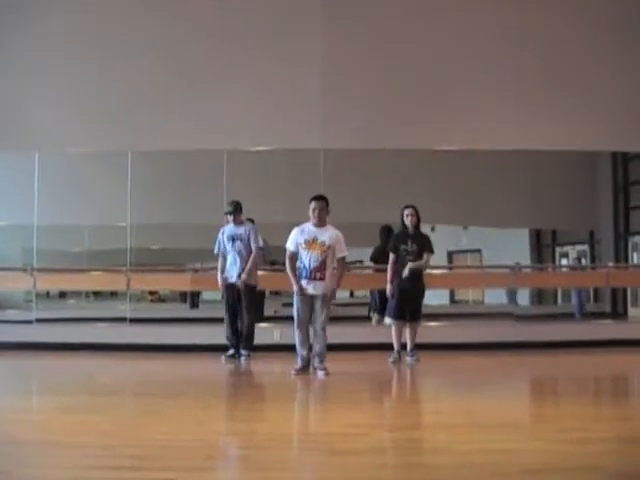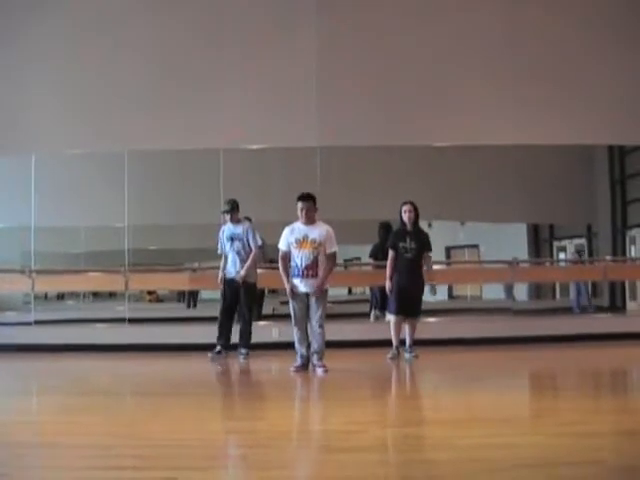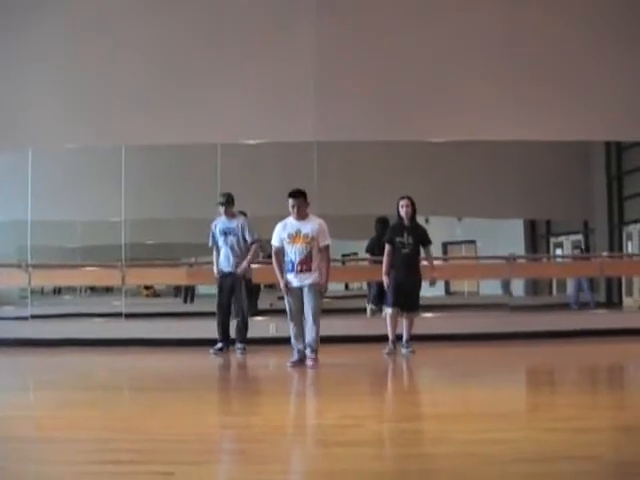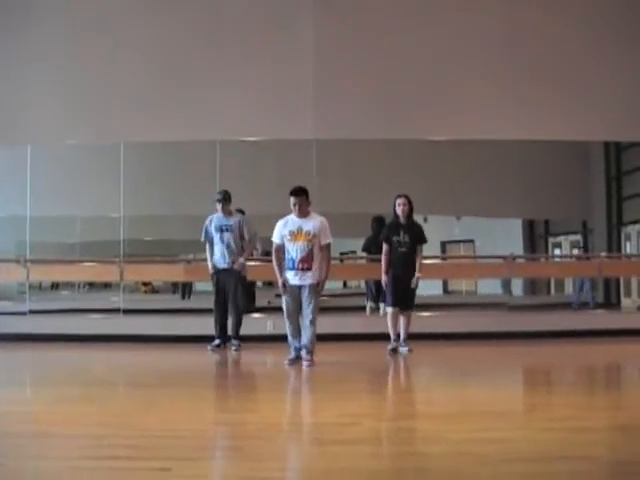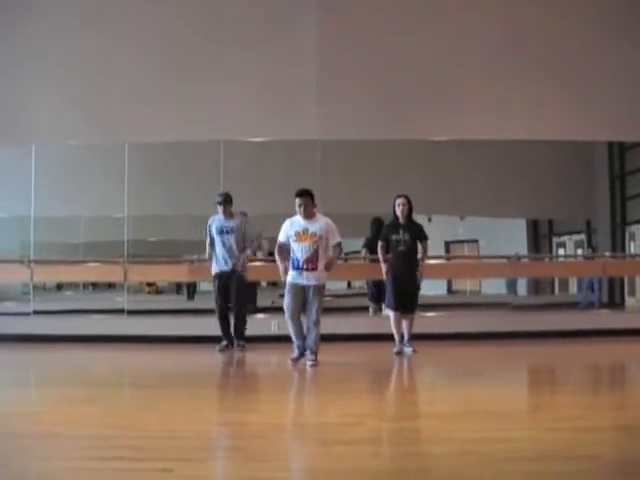
dt=0.3s
person 1, frame 1
left shoulder: (335, 235)
right shoulder: (298, 232)
left elbow: (341, 264)
right elbow: (290, 259)
left wrist: (334, 288)
right wrist: (295, 283)
left hip: (323, 289)
right hip: (302, 288)
left knee: (320, 326)
right knee: (300, 326)
left ankle: (319, 362)
right ankle: (303, 361)
person 1, frame 2
left shoulder: (325, 231)
right shoulder: (289, 231)
left elbow: (331, 259)
right elbow: (283, 258)
left wrist: (321, 282)
right wrist: (287, 283)
left hip: (317, 286)
right hip: (296, 286)
left knee: (317, 323)
right knee: (298, 324)
left ankle: (317, 359)
right ankle: (302, 359)
person 1, frame 3
left shoulder: (318, 225)
right shoulder: (282, 227)
left elbow: (325, 253)
right elbow: (276, 254)
left wrist: (325, 279)
right wrist: (281, 279)
left hip: (312, 280)
right hip: (291, 281)
left knee: (312, 317)
right knee: (294, 320)
left ankle: (311, 352)
right ankle: (298, 354)
person 1, frame 4
left shoulder: (320, 223)
right shoulder: (283, 224)
left elbow: (326, 251)
right elbow: (277, 252)
left wrist: (324, 277)
right wrist: (279, 277)
left hip: (311, 279)
right hip: (289, 279)
left knee: (309, 317)
right knee: (291, 317)
left ankle: (307, 352)
right ankle: (295, 351)
person 1, frame 5
left shoulder: (326, 224)
right shoulder: (289, 224)
left elbow: (337, 246)
right elbow: (279, 247)
left wrist: (332, 259)
right wrist: (281, 264)
left hip: (316, 279)
right hip: (294, 278)
left knee: (313, 318)
right knee: (291, 313)
left ankle: (311, 352)
right ankle: (299, 348)
person 2, frame 1
left shoulder: (249, 229)
right shoulder: (224, 231)
left elbow: (255, 253)
right elbow: (222, 255)
left wrist: (245, 274)
right wrist: (220, 275)
left hip: (247, 279)
right hip: (229, 279)
left knee: (246, 316)
right knee: (230, 315)
left ankle: (245, 349)
right ankle: (234, 348)
person 2, frame 2
left shoulder: (247, 227)
right shoulder: (224, 230)
left elbow: (255, 251)
right elbow: (224, 254)
left wrist: (244, 271)
right wrist: (221, 271)
left hip: (246, 277)
right hip: (229, 276)
left knee: (245, 313)
right knee: (225, 311)
left ankle: (244, 347)
right ankle: (222, 345)
person 2, frame 3
left shoulder: (242, 221)
right shoulder: (216, 224)
left elbow: (254, 244)
right elbow: (215, 247)
left wrist: (245, 264)
right wrist: (215, 266)
left hip: (239, 270)
right hip: (223, 271)
left knee: (241, 307)
right knee: (222, 307)
left ankle: (241, 341)
right ankle: (223, 341)
person 2, frame 4
left shoulder: (238, 220)
right shoulder: (211, 220)
left elbow: (247, 242)
right elbow: (208, 243)
left wrist: (242, 259)
right wrist: (209, 262)
left hip: (234, 267)
right hip: (217, 267)
left knee: (235, 303)
right knee: (219, 304)
left ankle: (235, 338)
right ankle: (220, 338)
person 2, frame 5
left shoulder: (241, 222)
right shoulder: (212, 221)
left elbow: (250, 243)
right elbow: (209, 243)
left wrist: (245, 258)
right wrist: (210, 257)
left hip: (237, 269)
right hip: (219, 268)
left knee: (238, 304)
right knee: (221, 305)
left ankle: (240, 337)
right ankle: (227, 339)
person 3, frame 1
left shoulder: (424, 239)
right shoulder: (397, 237)
left elbow: (426, 260)
right elbow: (391, 261)
left wrist: (412, 265)
right wrist: (389, 282)
left hip: (416, 283)
right hip: (399, 282)
left knee: (413, 319)
right knee: (396, 318)
left ankle: (410, 351)
right ankle: (396, 351)
person 3, frame 2
left shoulder: (422, 235)
right shoulder: (396, 234)
left elbow: (427, 259)
right elbow: (391, 258)
left wrist: (432, 281)
right wrist: (388, 279)
left hip: (416, 280)
right hip: (398, 279)
left knee: (413, 315)
right knee: (395, 314)
left ankle: (409, 347)
right ankle: (395, 347)
person 3, frame 3
left shoulder: (420, 230)
right shoulder: (393, 229)
left elbow: (427, 252)
right elbow: (387, 253)
left wrist: (433, 272)
right wrist: (385, 274)
left hip: (413, 275)
right hip: (396, 274)
left knee: (410, 310)
right knee: (392, 309)
left ankle: (406, 342)
right ankle: (391, 343)
person 3, frame 4
left shoulder: (416, 228)
right shoulder: (390, 227)
left elbow: (419, 253)
right elbow: (385, 252)
left wrist: (417, 273)
right wrist: (383, 273)
left hip: (409, 273)
right hip: (393, 272)
left knee: (407, 308)
right knee: (392, 307)
left ankle: (403, 341)
right ankle: (393, 341)
person 3, frame 5
left shoulder: (416, 227)
right shoulder: (389, 227)
left elbow: (424, 246)
right elbow: (380, 247)
left wrist: (421, 264)
right wrist: (383, 263)
left hip: (411, 272)
right hip: (394, 272)
left knee: (410, 309)
right knee: (394, 308)
left ankle: (407, 341)
right ankle: (398, 342)
